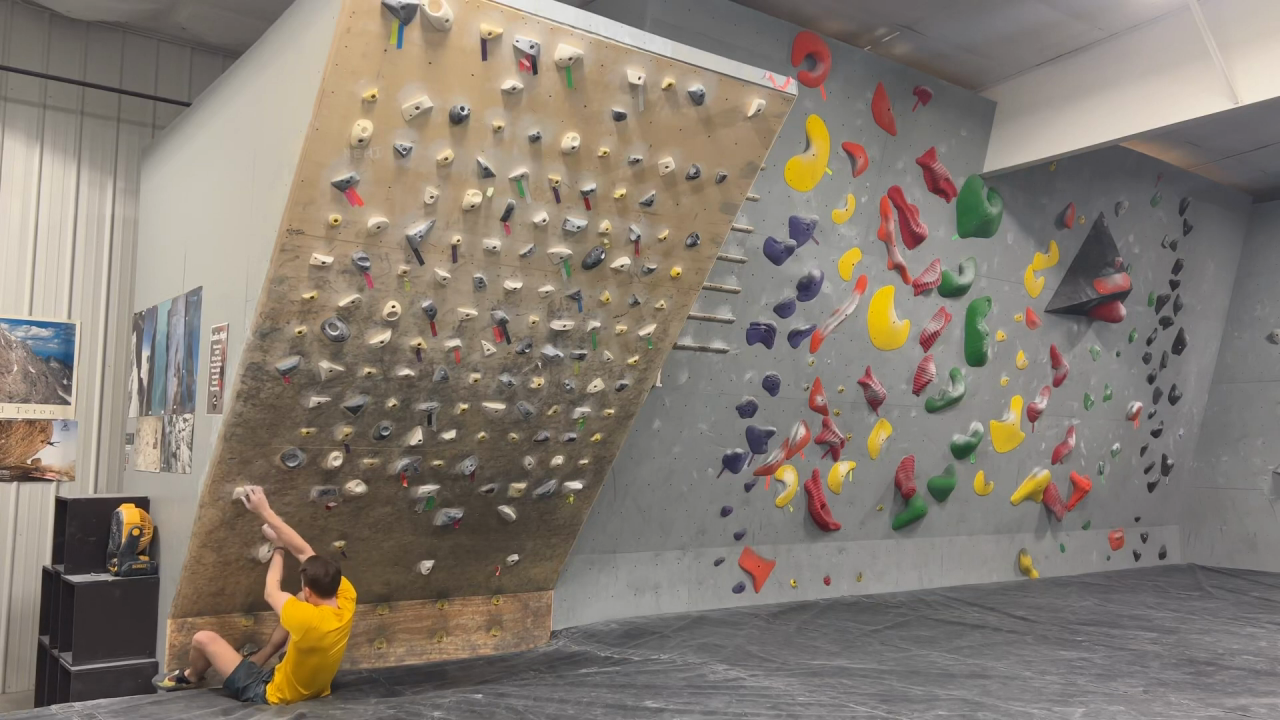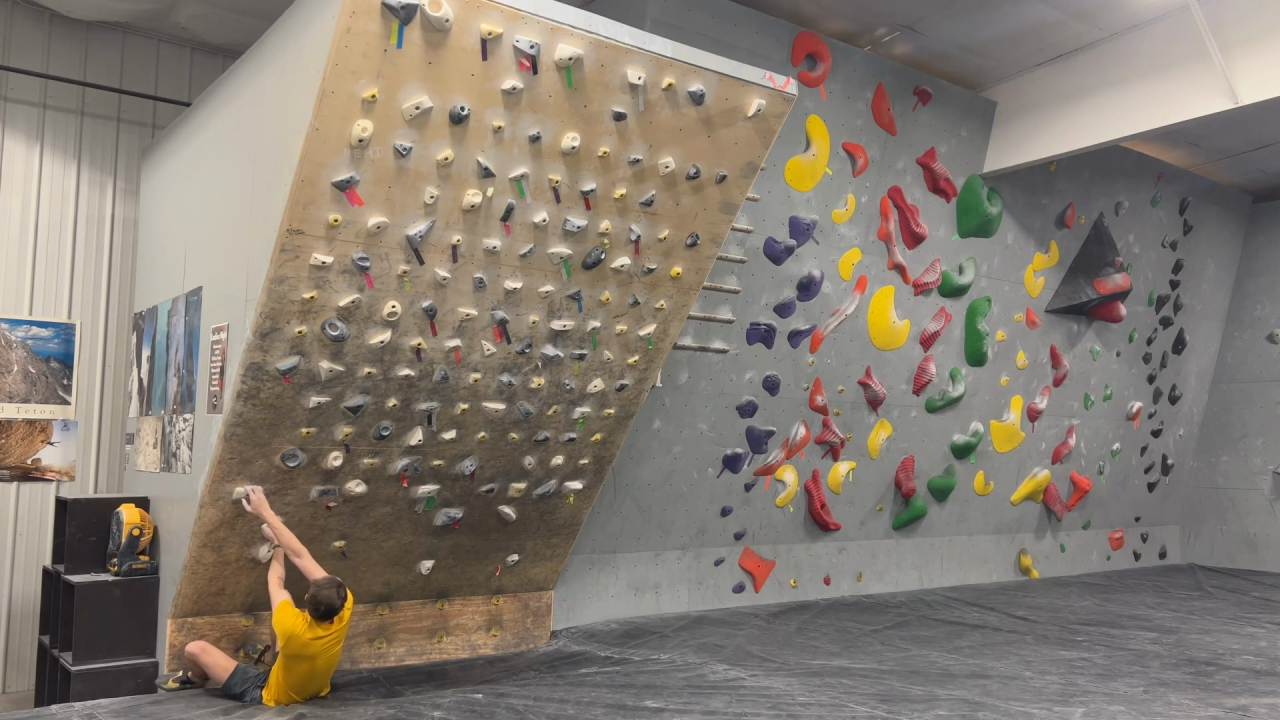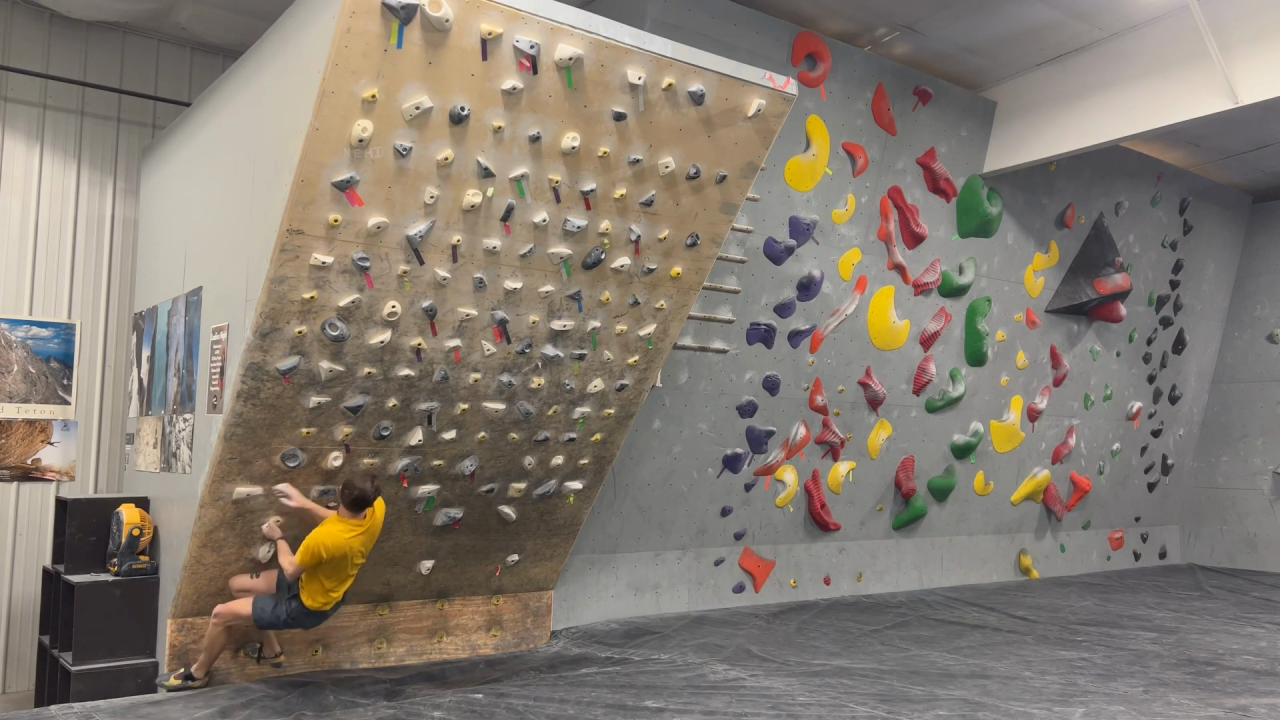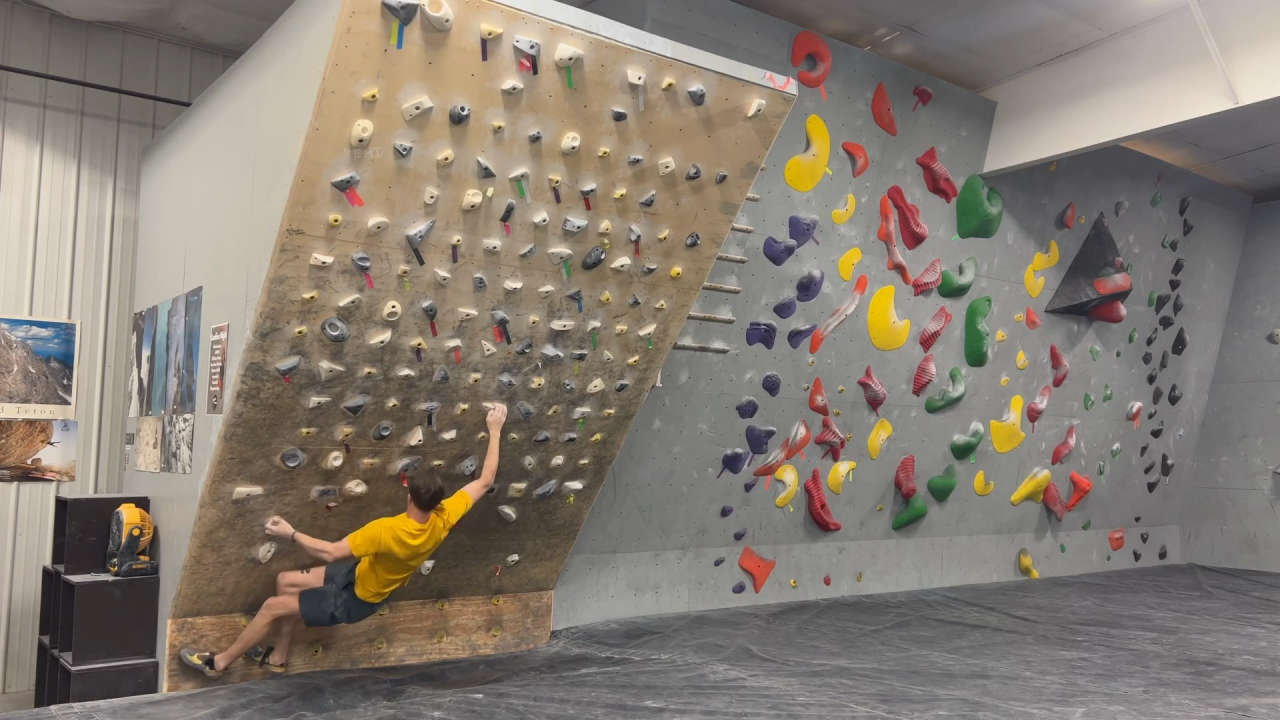
dt=1s
person 1, frame 1
left shoulder: (309, 619)
right shoulder: (347, 598)
left elbow: (271, 593)
right elbow: (304, 552)
left wrist: (278, 546)
right wrist: (265, 512)
left hip: (271, 694)
right hip: (312, 688)
left knee: (203, 639)
right knee: (298, 599)
left ankle: (190, 677)
right ankle: (259, 658)
person 1, frame 2
left shoulder: (294, 628)
right shoulder: (343, 605)
left elbow: (275, 584)
right elbow: (300, 556)
left wrist: (277, 545)
right wrist: (266, 513)
left hip: (270, 696)
right hip: (311, 689)
left knee: (195, 649)
right knee: (285, 596)
left ankle: (194, 678)
person 1, frame 3
left shoulder: (326, 537)
right shoulder: (377, 509)
left elbow: (291, 568)
left wrist: (278, 537)
right wrist: (306, 504)
left hip: (309, 605)
right hip: (319, 583)
left knee: (222, 614)
right knee: (237, 585)
left ankle: (197, 674)
right ankle: (270, 650)
person 1, frame 4
left shoulder: (387, 530)
right shoulder: (445, 519)
left elbow: (332, 553)
right elbow: (485, 481)
left wrist: (291, 533)
right wrist: (495, 430)
left hip: (355, 599)
right hip: (362, 573)
left knee: (273, 607)
right knee: (285, 581)
left ankle: (218, 662)
right ankle: (279, 656)
